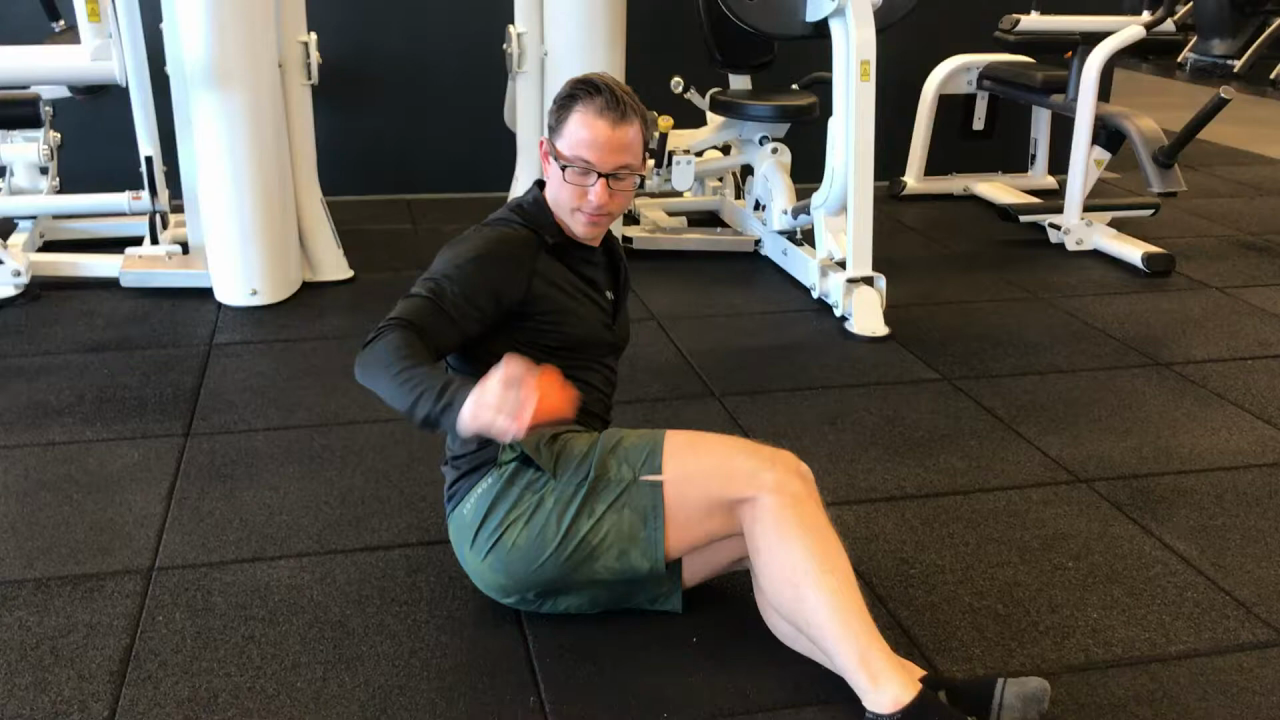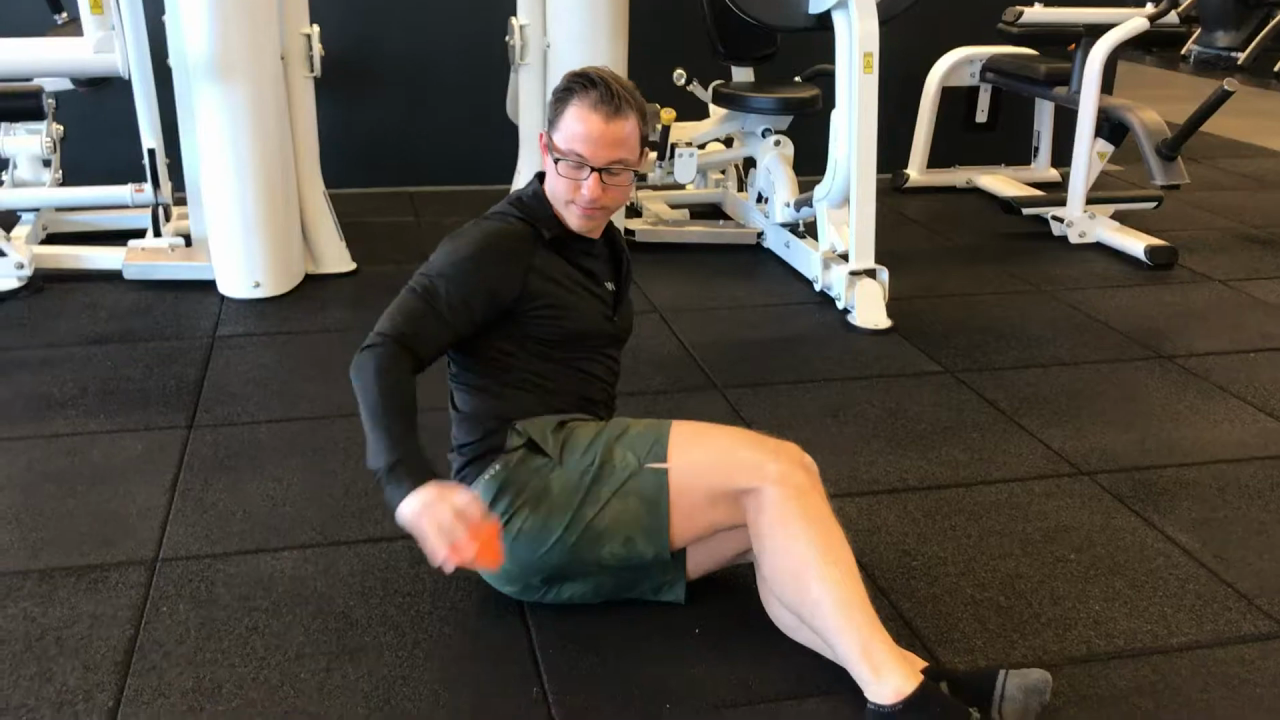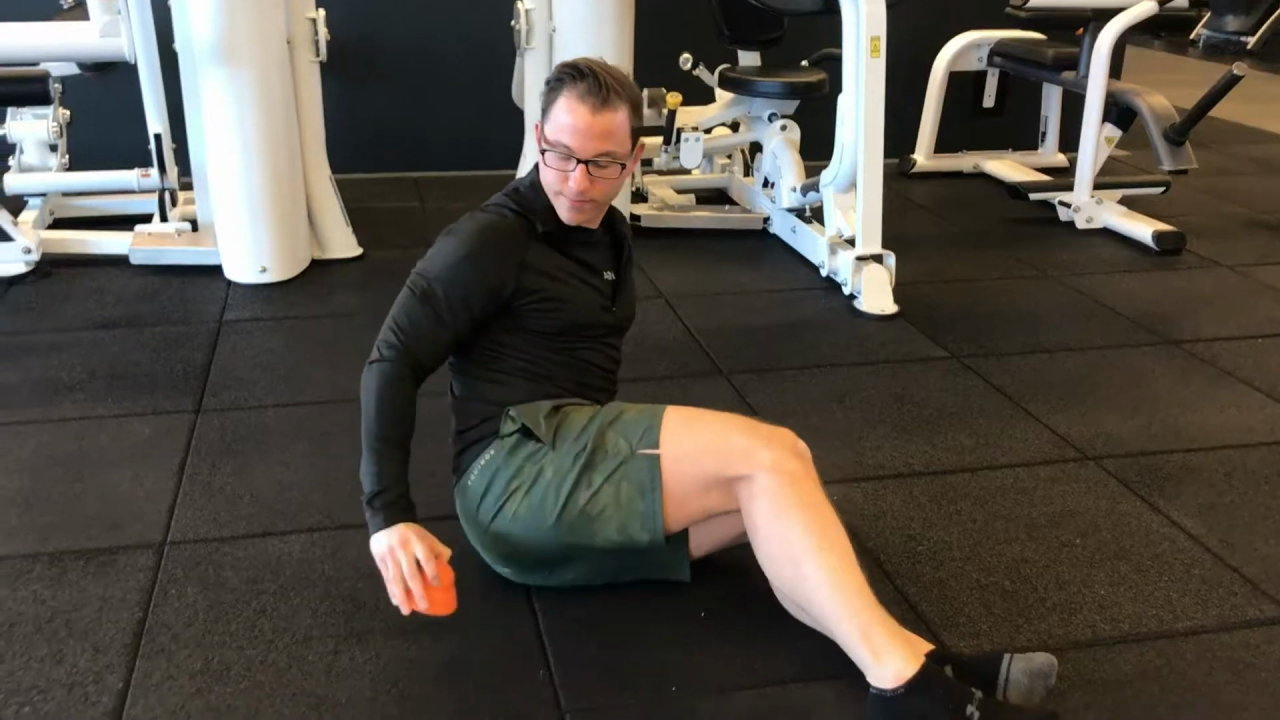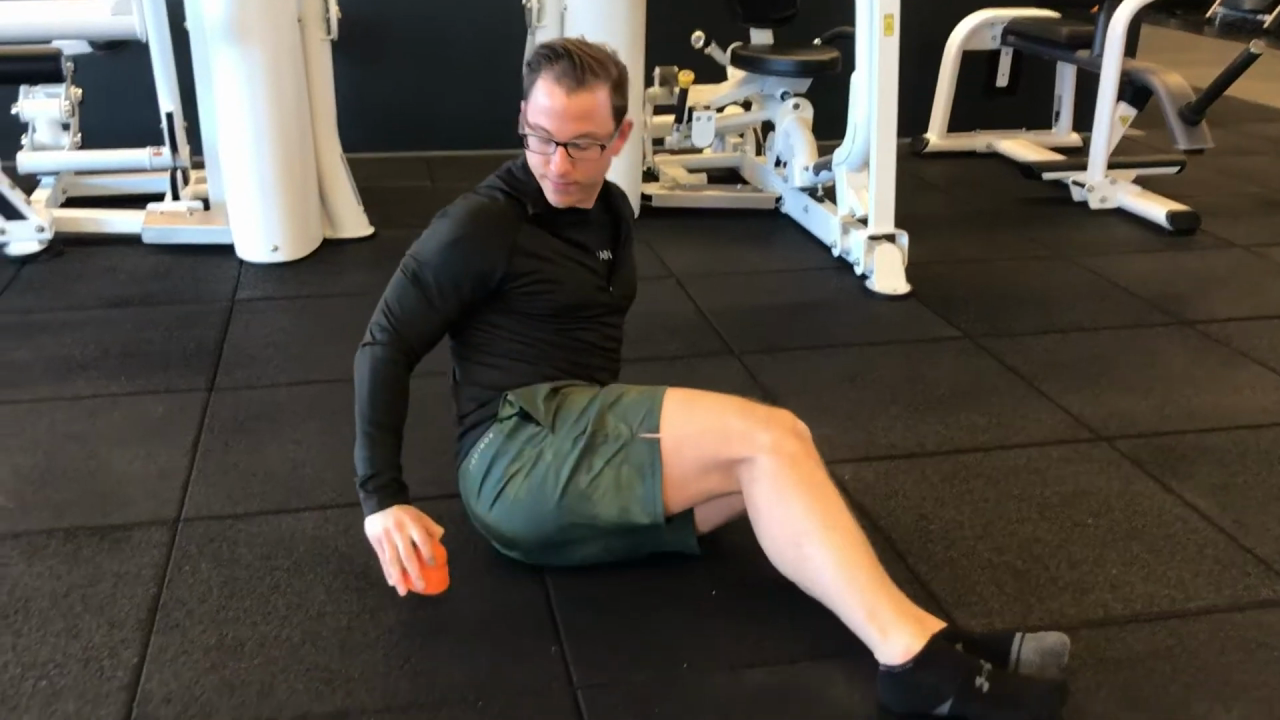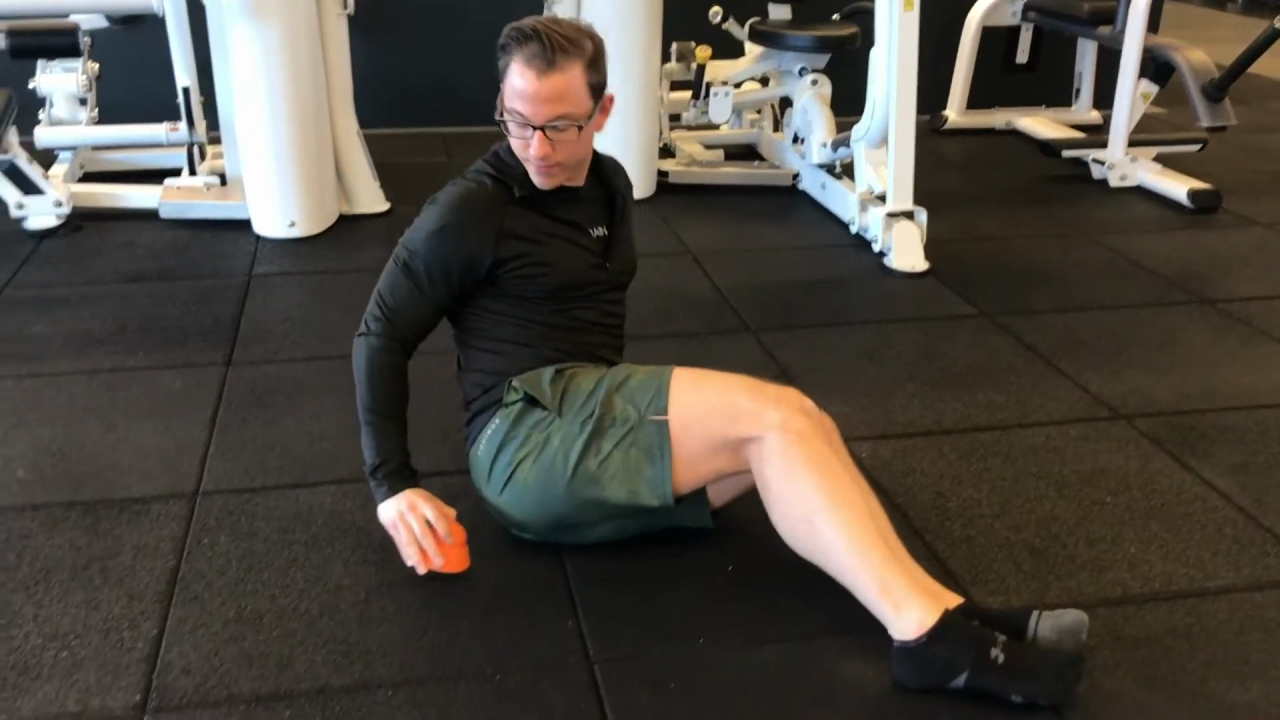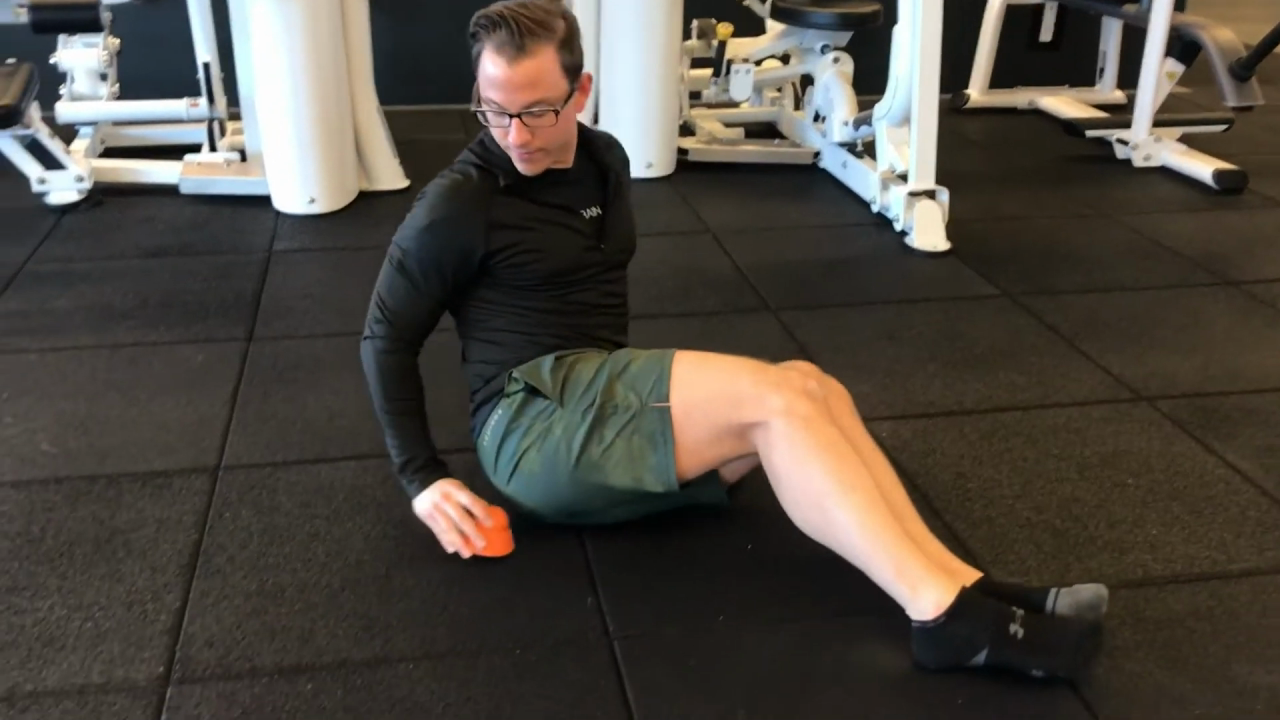
dt=0.2s
person 1, frame 1
left shoulder: (601, 254)
right shoulder: (497, 253)
right elbow: (381, 353)
right wrist: (463, 406)
left hip: (565, 521)
right hip: (511, 510)
left knee: (767, 526)
right knee: (770, 479)
person 1, frame 2
left shoulder: (606, 248)
right shoulder: (494, 247)
right elbow: (381, 357)
left wrist: (619, 468)
right wrist: (409, 485)
left hip: (569, 516)
right hip: (518, 491)
left knee: (768, 514)
right knee: (776, 472)
person 1, frame 3
left shoulder: (608, 234)
right shoulder: (488, 242)
right elbow: (391, 366)
right wrist: (388, 515)
left hip: (574, 485)
right hip: (517, 476)
left knee: (773, 485)
right knee: (767, 457)
left ankle: (910, 663)
person 1, frame 4
left shoulder: (610, 211)
right shoulder: (479, 226)
right elbow: (384, 349)
left wrist: (621, 426)
right wrist: (382, 497)
left hip: (580, 465)
right hip: (518, 458)
left knee: (779, 448)
right knee: (767, 438)
left ankle: (926, 640)
right ankle: (914, 660)
person 1, frame 5
left shoulder: (608, 183)
right shoulder: (468, 213)
right elbow: (380, 340)
left wrist: (623, 407)
right wrist: (393, 484)
left hip: (590, 435)
right hip: (528, 438)
left knee: (798, 421)
right knee: (774, 416)
left ankle: (943, 613)
right ankle: (930, 636)
person 1, frame 6
left shoulder: (603, 159)
right shoulder: (457, 205)
right elbow: (386, 339)
left wrist: (625, 387)
right wrist: (422, 477)
left hip: (602, 414)
right hip: (534, 425)
left knee: (812, 392)
right knee: (778, 398)
left ankle: (962, 589)
right ankle: (945, 615)
